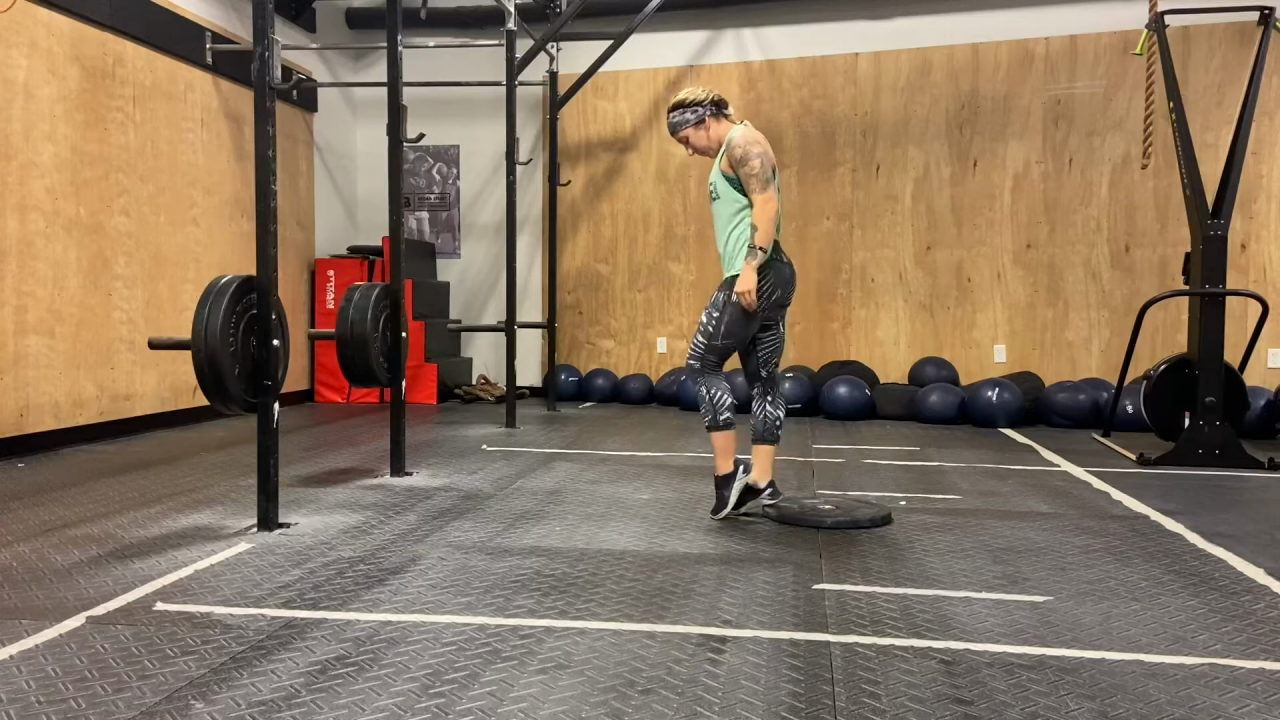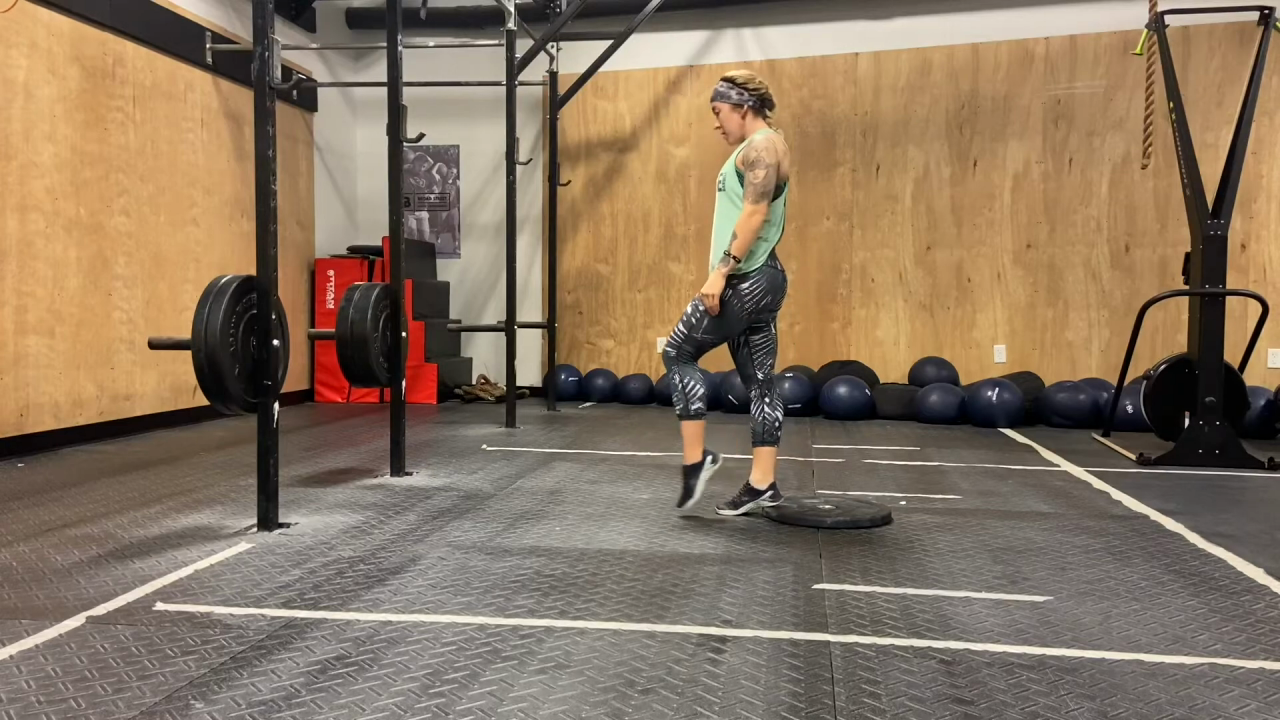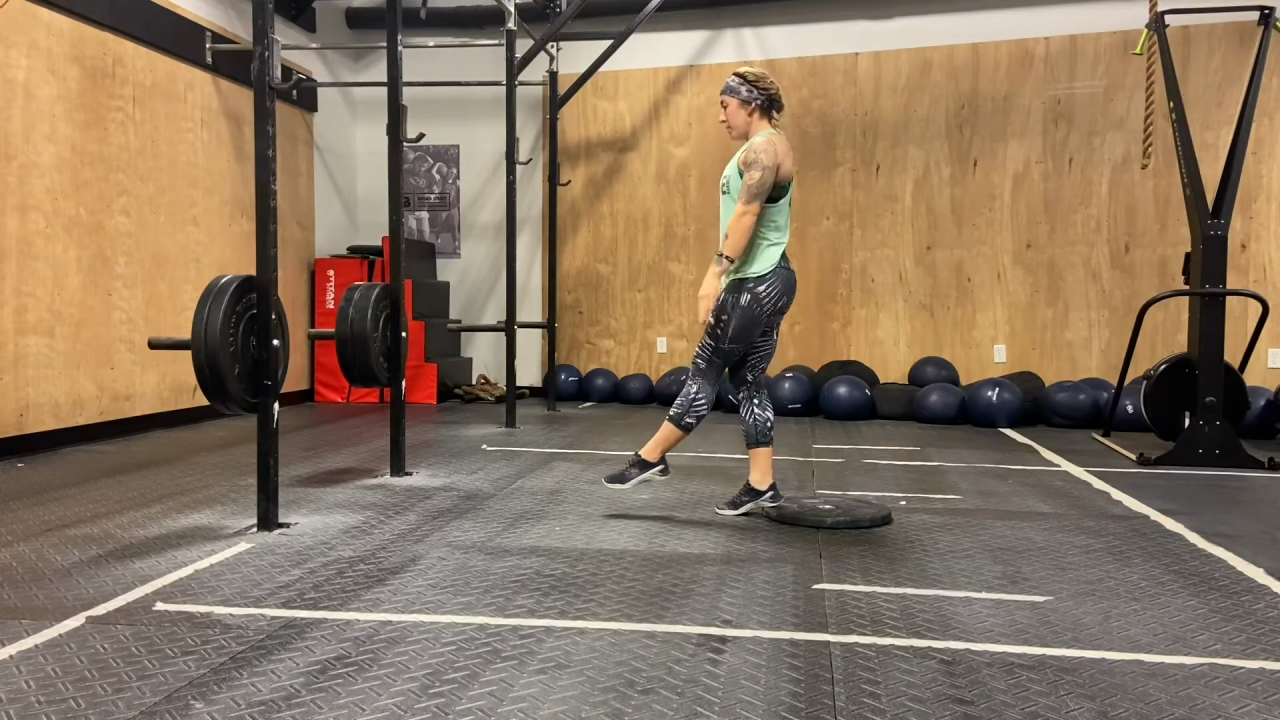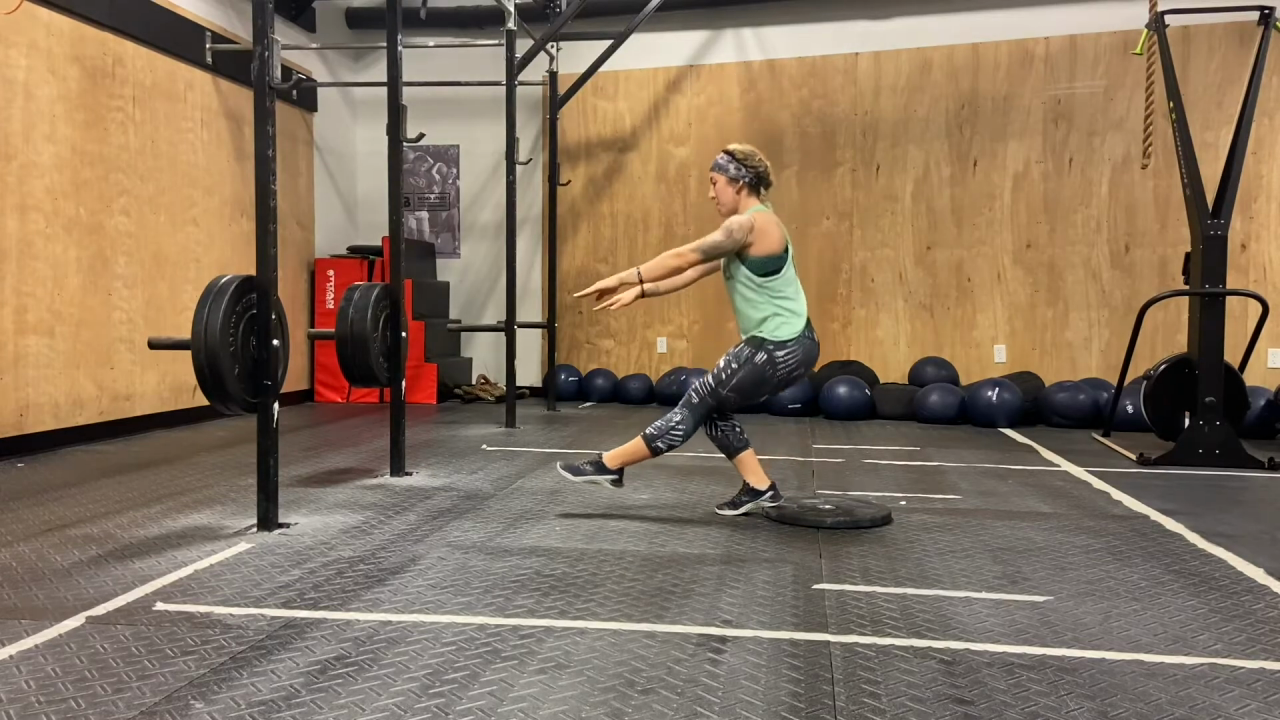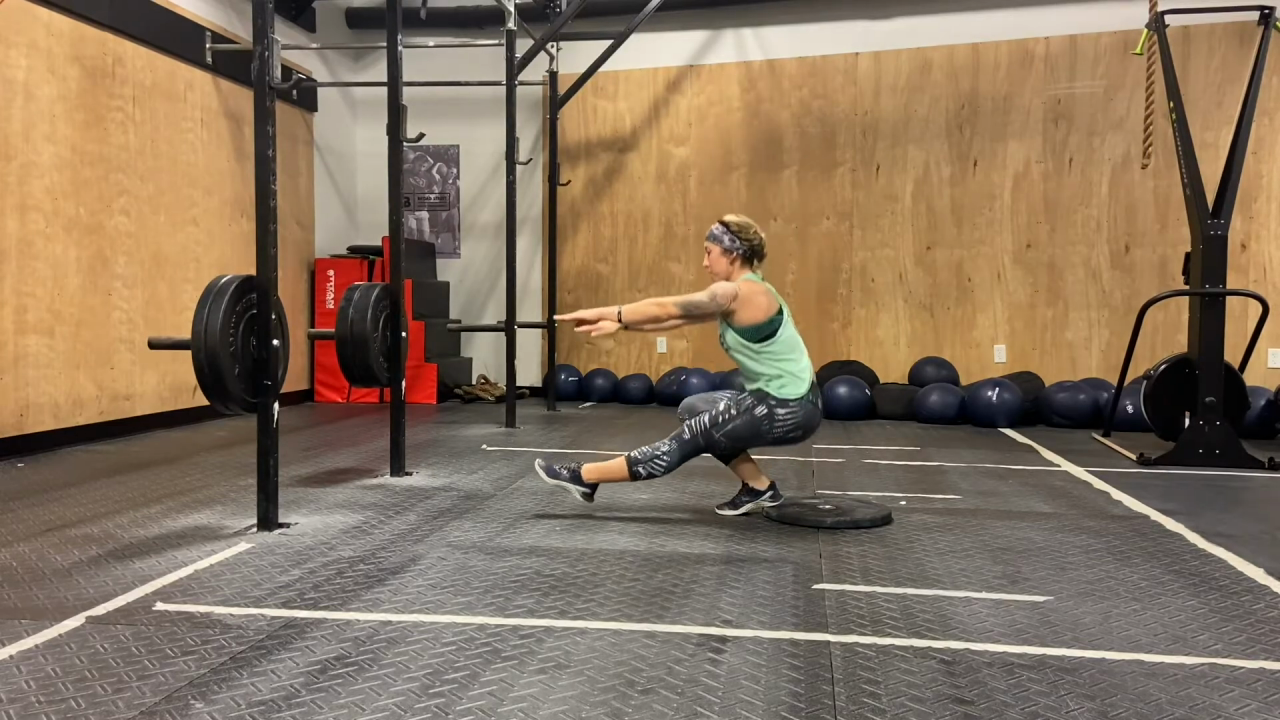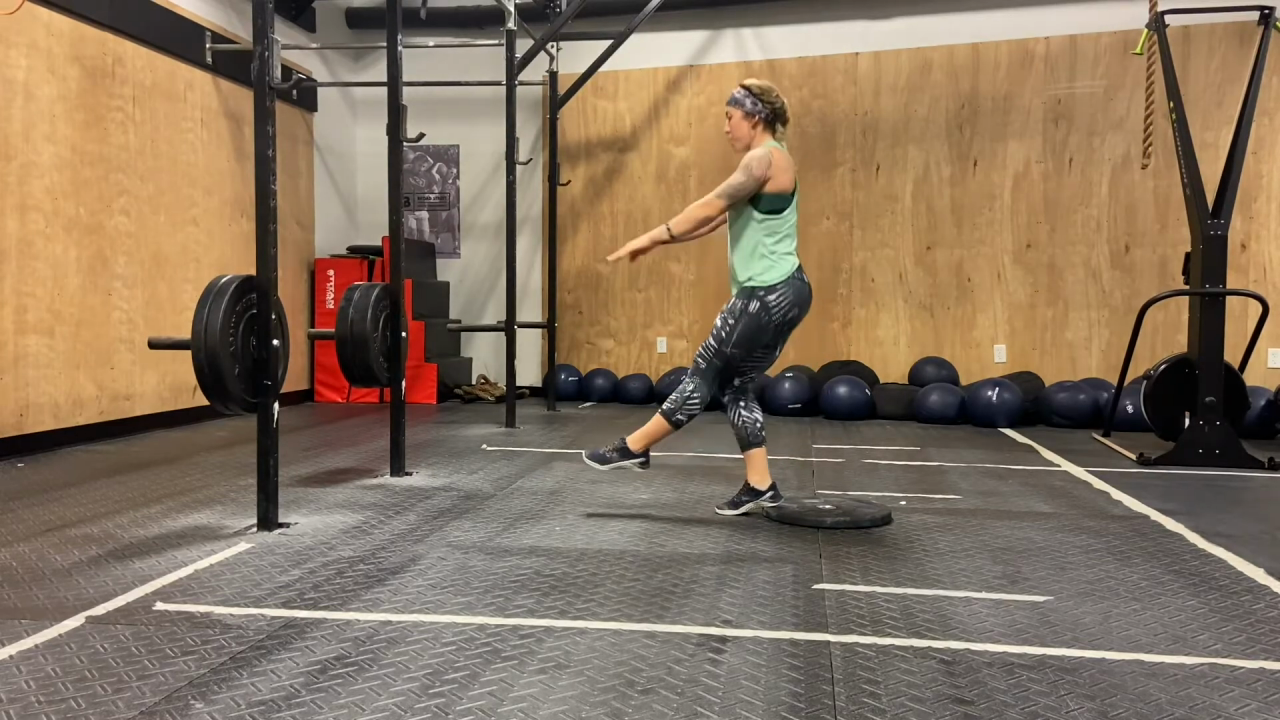
dt=0.7s
person 1, frame 1
left shoulder: (742, 141)
right shoulder: (733, 151)
left elbow: (767, 204)
left wrist: (749, 267)
left hip: (756, 277)
right hip: (766, 278)
left knee: (702, 363)
right knee: (762, 379)
left ankle: (728, 469)
right ankle: (762, 482)
person 1, frame 2
left shoulder: (761, 145)
right shoulder: (756, 147)
left elbow: (754, 215)
left wrist: (719, 271)
left hip: (746, 280)
right hip: (759, 279)
left knee: (678, 353)
right knee: (758, 381)
left ankle: (697, 457)
right ankle: (762, 484)
person 1, frame 3
left shoulder: (764, 146)
right shoulder: (760, 147)
left elbow: (746, 216)
left wrist: (715, 274)
right wrist: (725, 275)
left hip: (757, 283)
right hip: (763, 282)
left knee: (706, 371)
right knee: (748, 382)
left ankle: (650, 458)
right ankle: (762, 486)
person 1, frame 4
left shoulder: (750, 223)
right shoulder: (750, 226)
left elbow: (684, 258)
right elbow: (694, 270)
left wrist: (622, 277)
right wrist: (638, 289)
left hip: (782, 351)
right hip: (782, 346)
left knee: (696, 404)
right knee: (707, 402)
left ankle: (607, 464)
right ankle: (760, 486)
person 1, frame 5
left shoulder: (737, 293)
right shoulder: (745, 292)
left elbow: (666, 308)
right elbow: (680, 316)
left wrist: (604, 313)
right wrist: (619, 322)
left hip: (787, 411)
right hip: (784, 401)
left knee: (685, 441)
right knee: (692, 412)
left ankle: (584, 477)
right ankle: (758, 486)
person 1, frame 6
left shoulder: (763, 159)
right shoulder: (766, 161)
left elbow: (711, 206)
right elbow: (721, 216)
left wrist: (654, 236)
right wrist: (664, 238)
left hip: (766, 294)
right hip: (780, 291)
left knee: (704, 375)
right knee: (737, 386)
left ankle: (632, 449)
right ankle: (761, 486)
